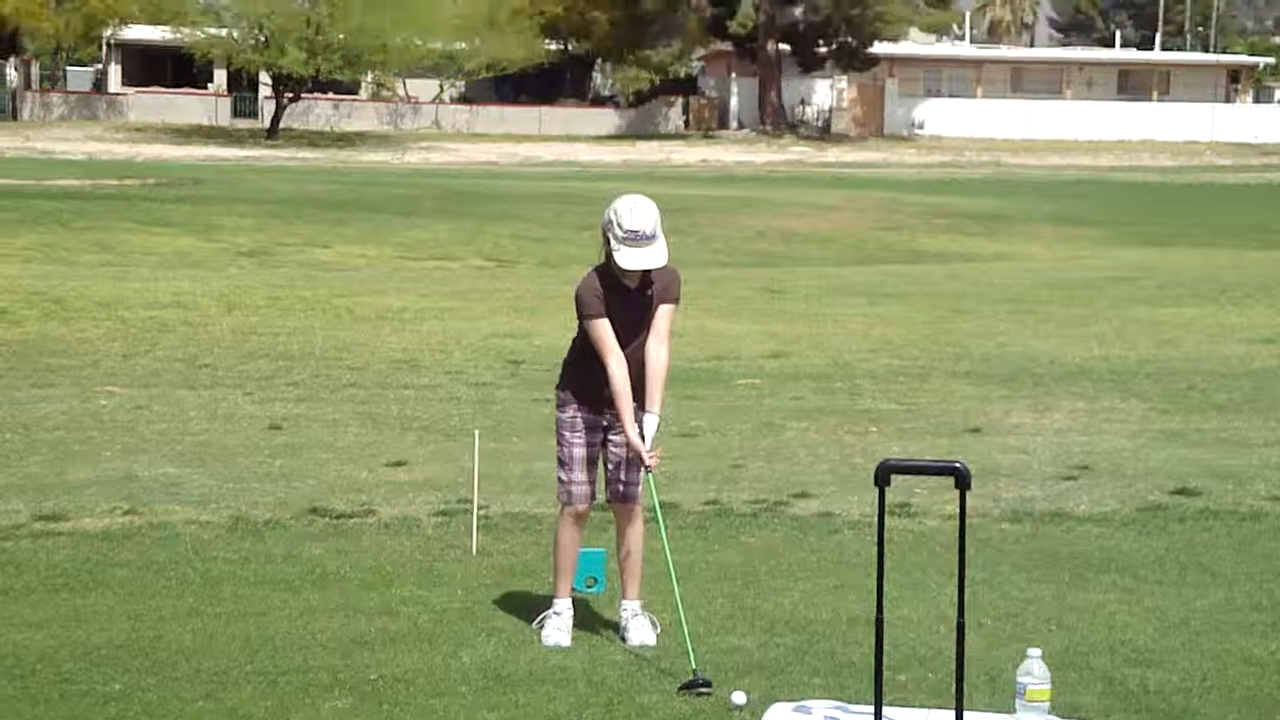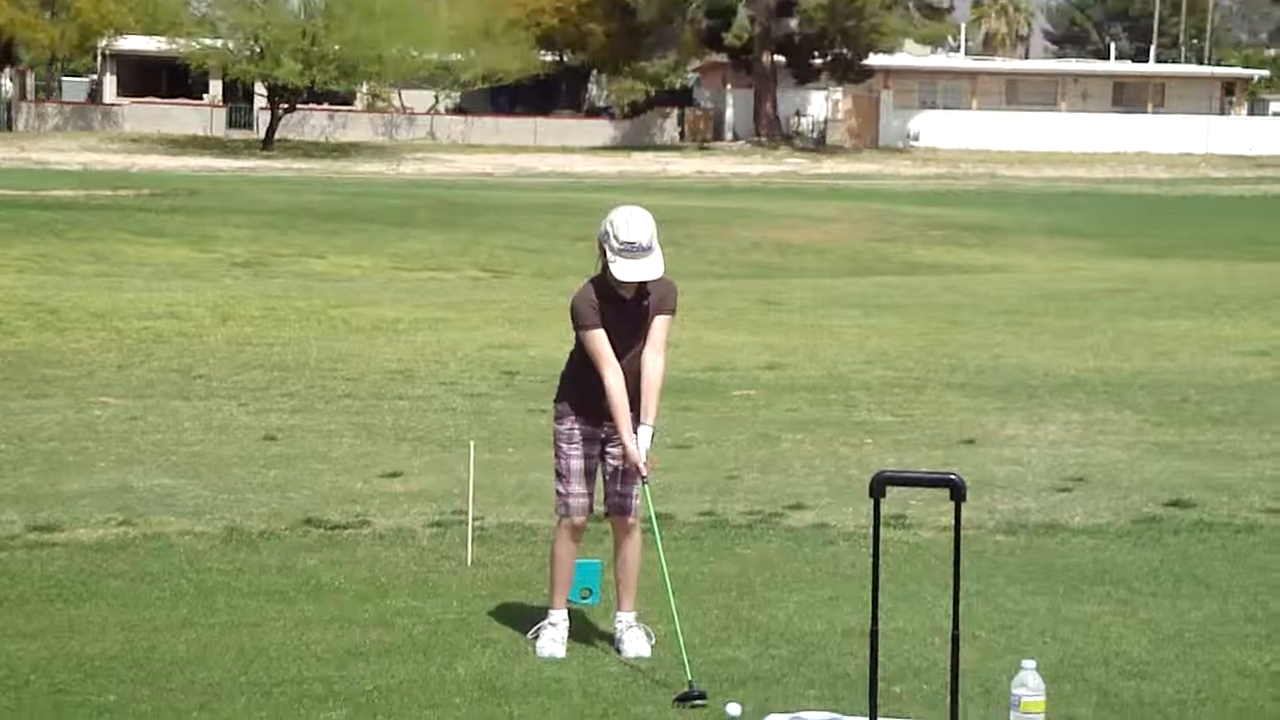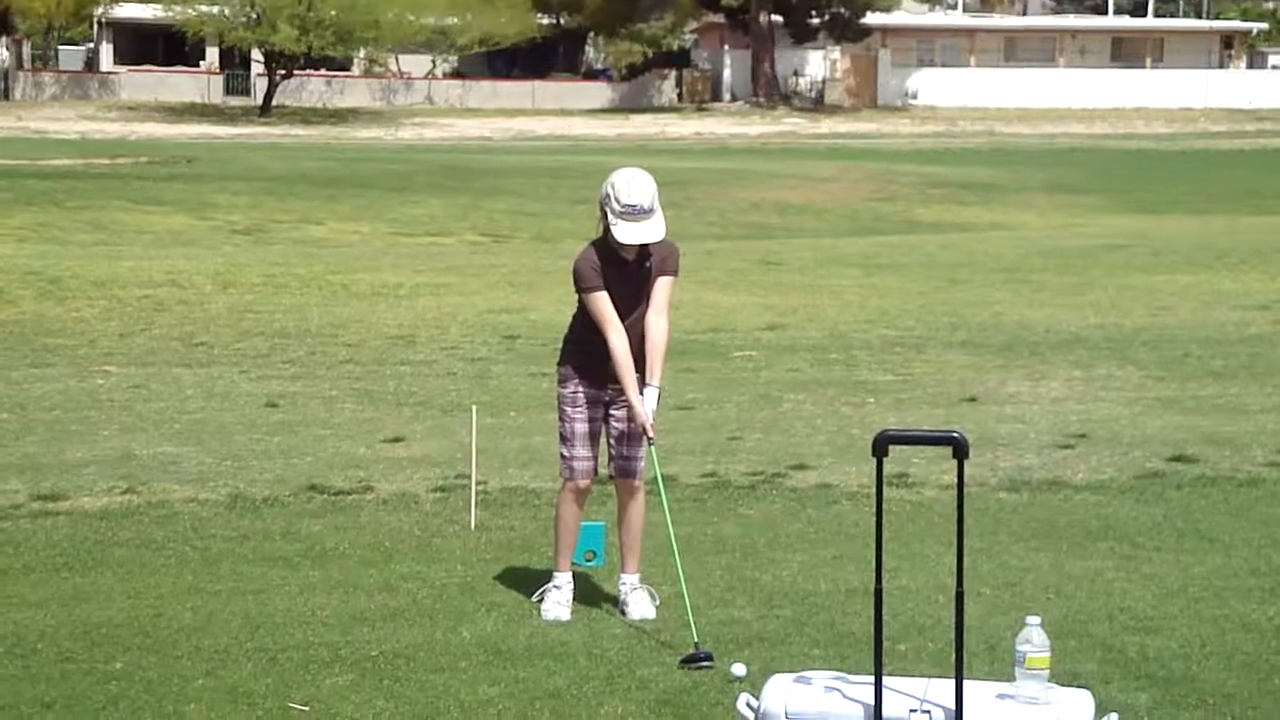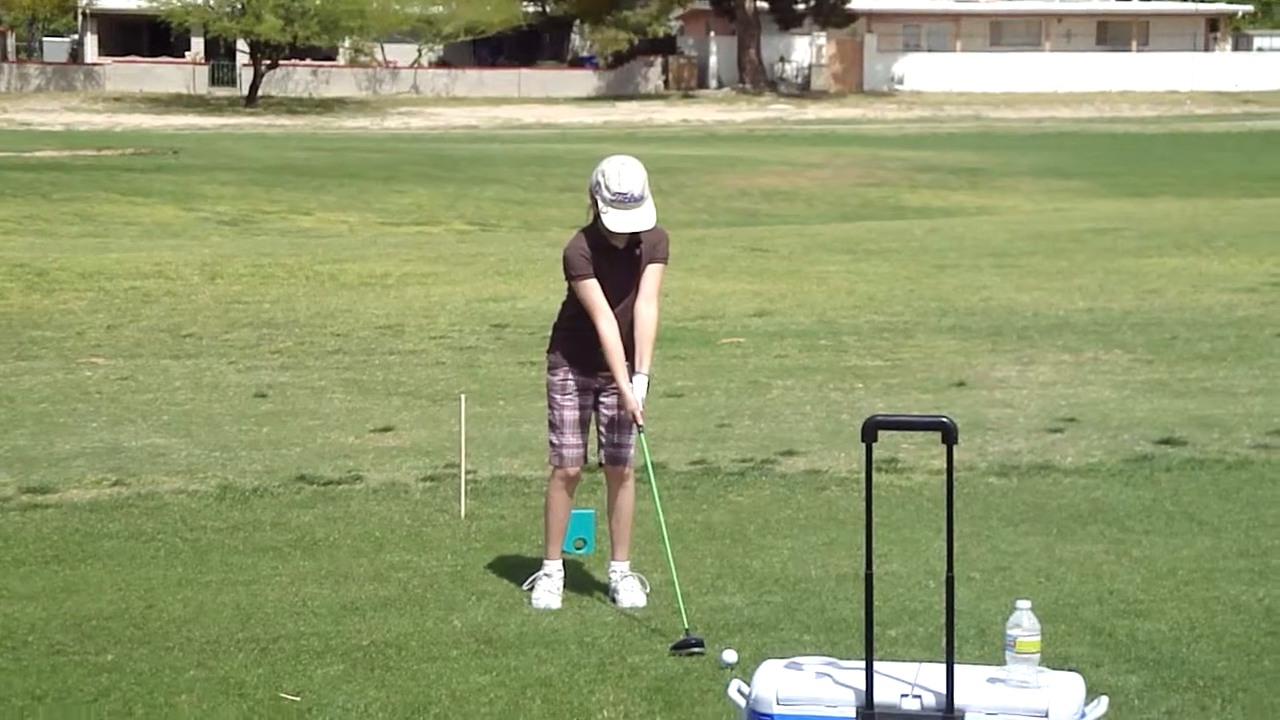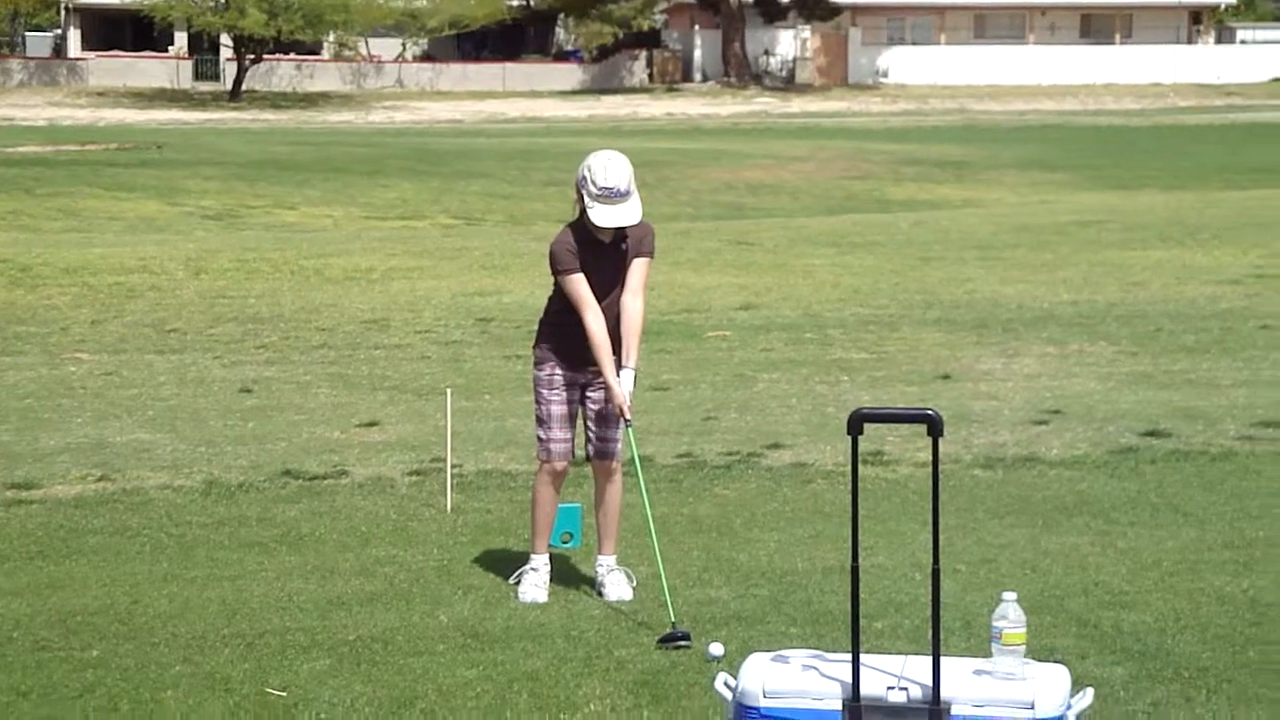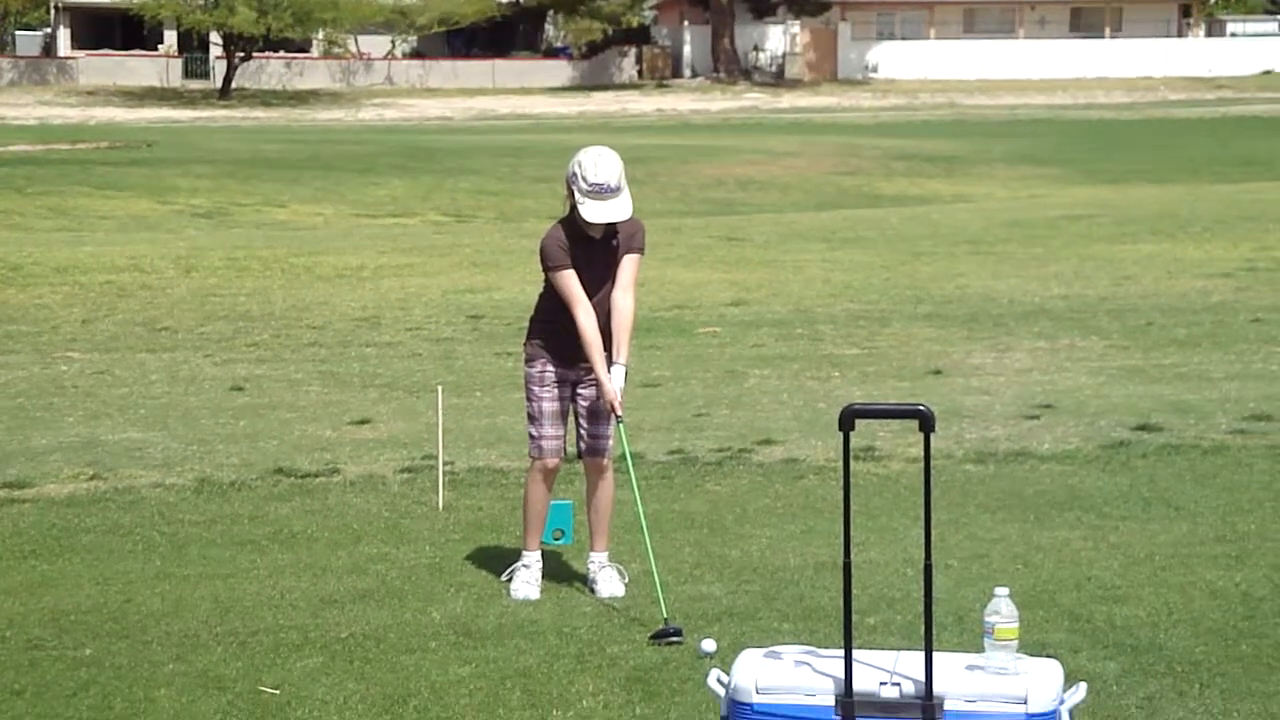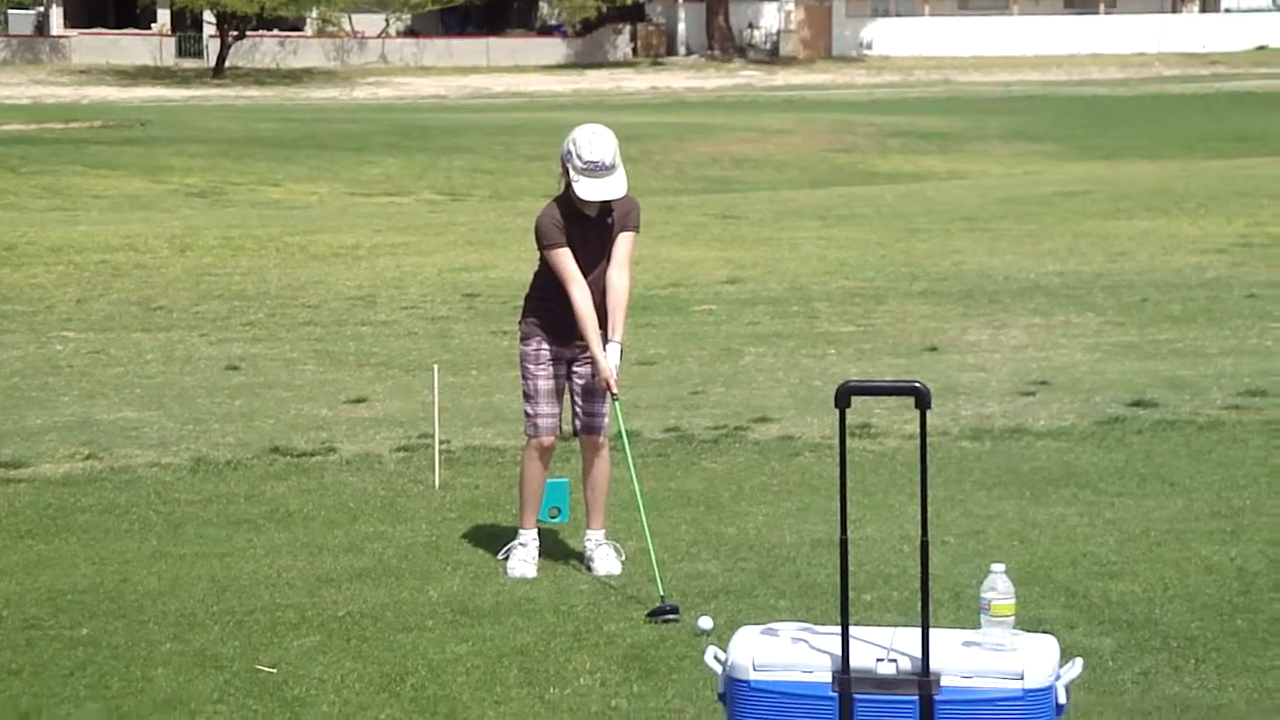
dt=0.2s
person 1, frame 1
left shoulder: (667, 281)
right shoulder: (591, 289)
left elbow: (657, 348)
right elbow: (613, 361)
left wrist: (651, 418)
right wrist: (629, 432)
left hip: (632, 403)
right hip: (581, 402)
left knee: (628, 506)
right knee: (575, 505)
left ankle: (631, 609)
right ankle: (560, 607)
person 1, frame 2
left shoulder: (663, 292)
right shoulder: (586, 301)
left elbow: (653, 359)
right elbow: (610, 372)
left wrist: (645, 429)
right wrist: (626, 442)
left hip: (629, 415)
right hip: (580, 414)
left knee: (626, 518)
right knee: (573, 517)
left ankle: (626, 621)
right ankle: (556, 618)
person 1, frame 3
left shoulder: (665, 254)
right shoulder: (588, 263)
left elbow: (656, 320)
right elbow: (614, 333)
left wrist: (651, 390)
right wrist: (634, 402)
left hip: (633, 378)
right hip: (583, 378)
left knee: (630, 481)
right knee: (577, 480)
left ankle: (630, 583)
right ankle: (561, 581)
person 1, frame 4
left shoulder: (655, 241)
right shoulder: (578, 251)
left elbow: (646, 308)
right elbow: (604, 321)
left wrist: (641, 377)
right wrist: (625, 389)
left hip: (622, 366)
right hip: (572, 365)
left knee: (620, 468)
right knee: (567, 468)
left ankle: (621, 571)
right ankle: (551, 569)
person 1, frame 5
left shoulder: (641, 235)
right shoulder: (565, 246)
left elbow: (632, 302)
right elbow: (591, 315)
left wrist: (629, 371)
right wrist: (612, 384)
left hip: (610, 360)
right hip: (559, 359)
left knee: (608, 462)
right knee: (554, 462)
left ankle: (607, 564)
right ankle: (538, 563)
person 1, frame 6
left shoulder: (631, 231)
right shoulder: (555, 242)
left elbow: (622, 298)
right elbow: (582, 311)
left wrist: (619, 367)
right wrist: (603, 380)
left hip: (600, 357)
right hip: (550, 356)
left knee: (599, 459)
right knee: (546, 460)
left ankle: (599, 561)
right ankle: (530, 560)
person 1, frame 7
left shoulder: (626, 209)
right shoulder: (550, 220)
left elbow: (617, 276)
right elbow: (576, 289)
left wrist: (614, 345)
right wrist: (598, 357)
left hip: (596, 335)
right hip: (545, 334)
left knee: (595, 437)
right knee: (542, 438)
left ankle: (596, 539)
right ankle: (526, 539)
